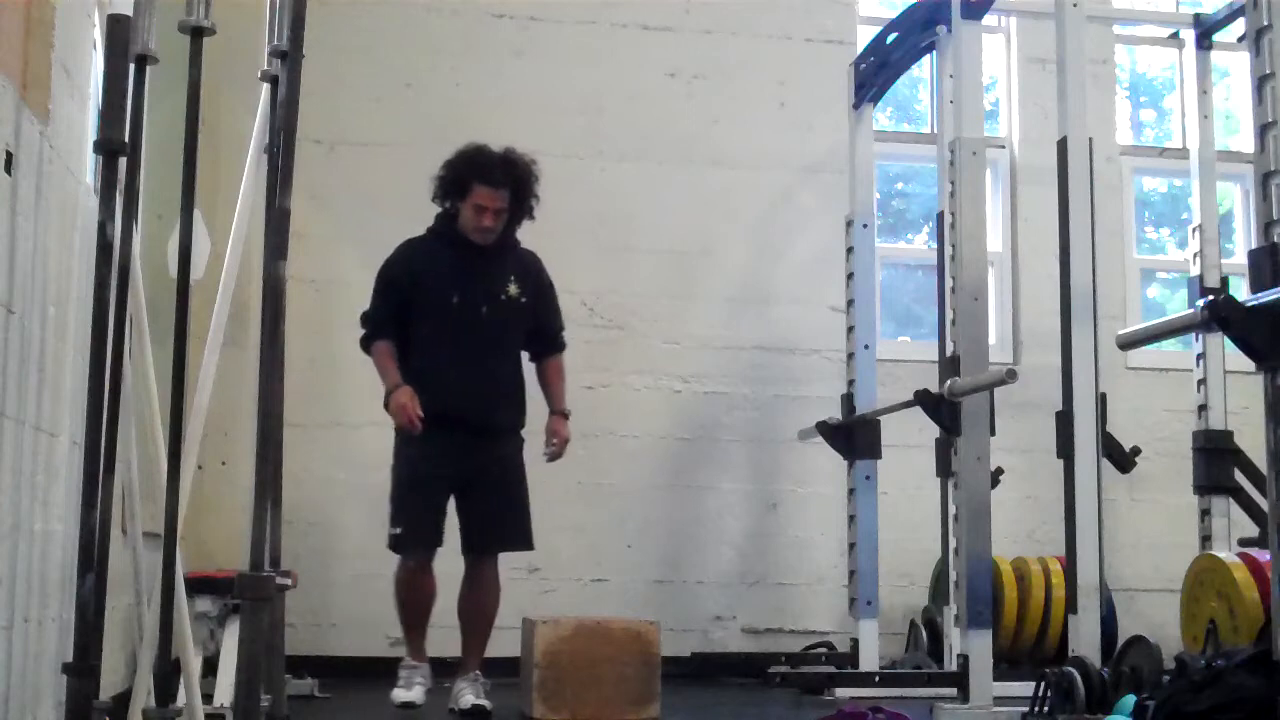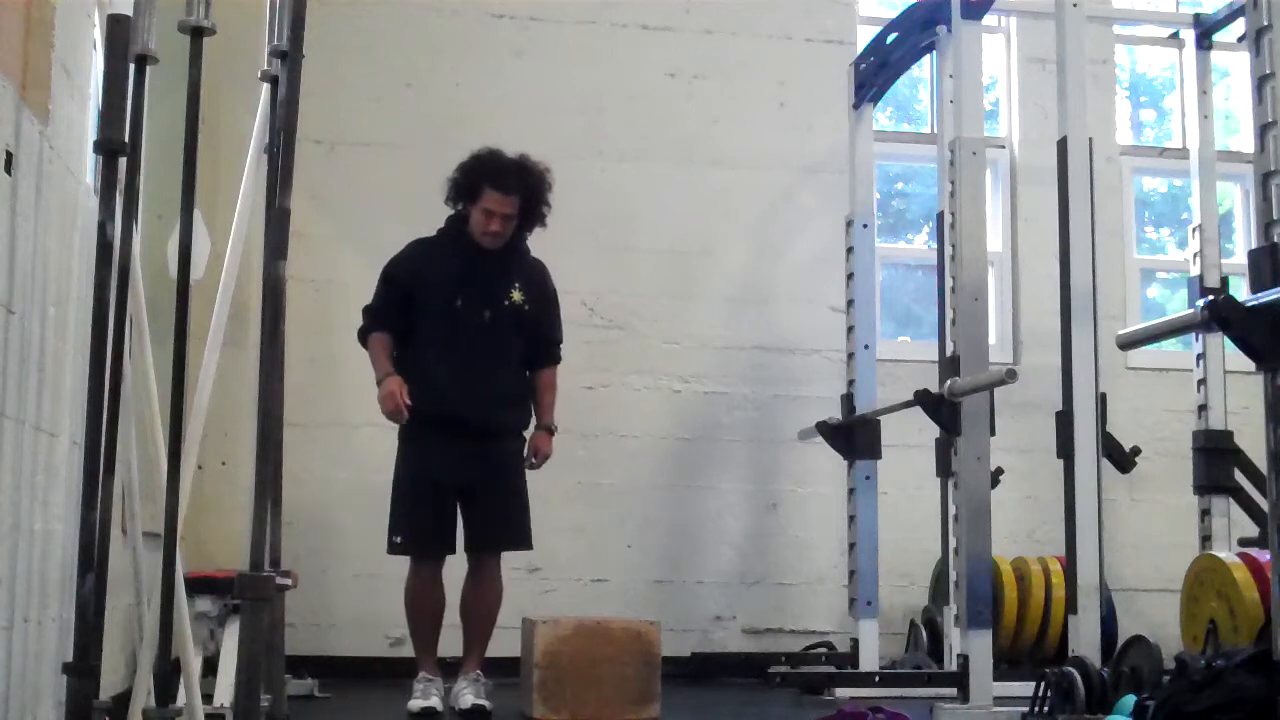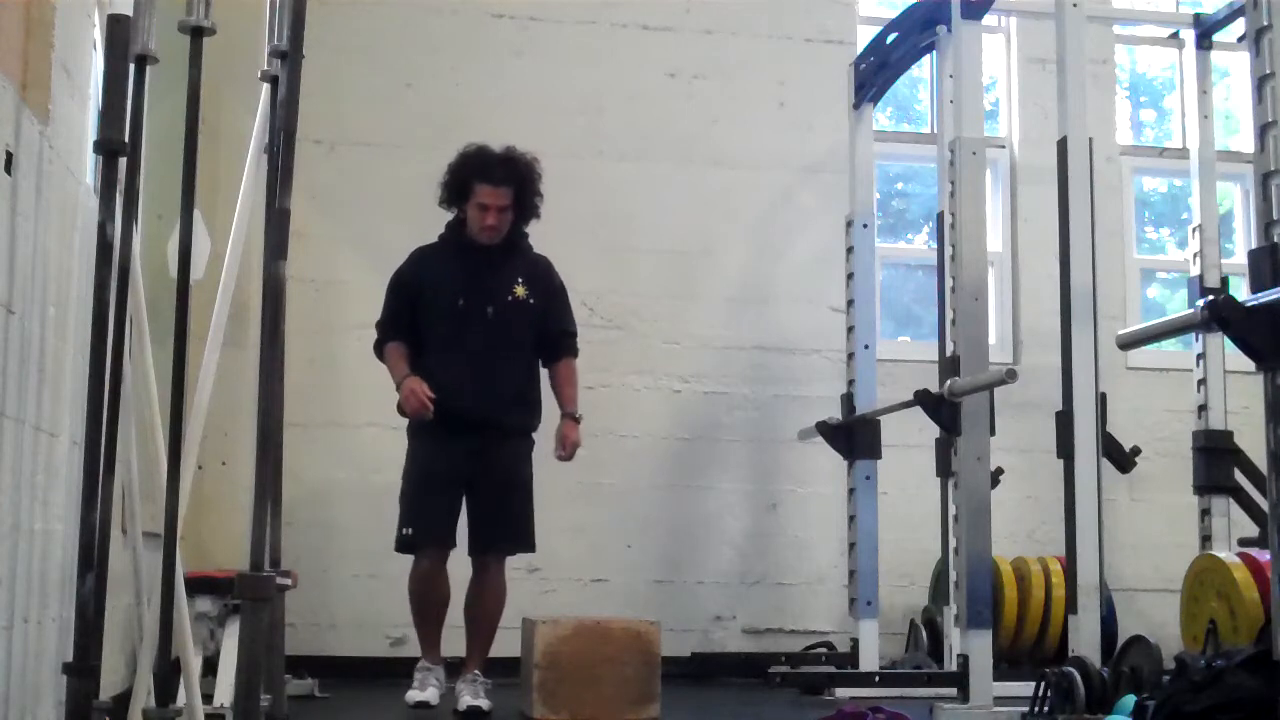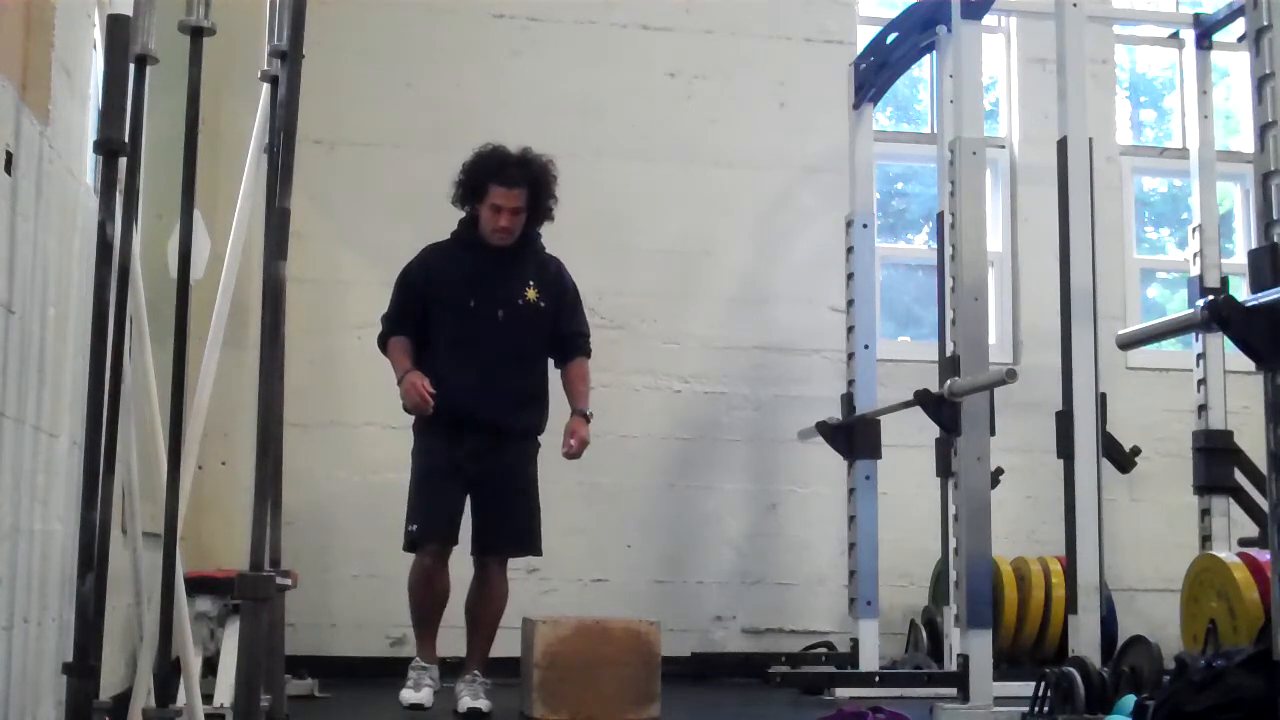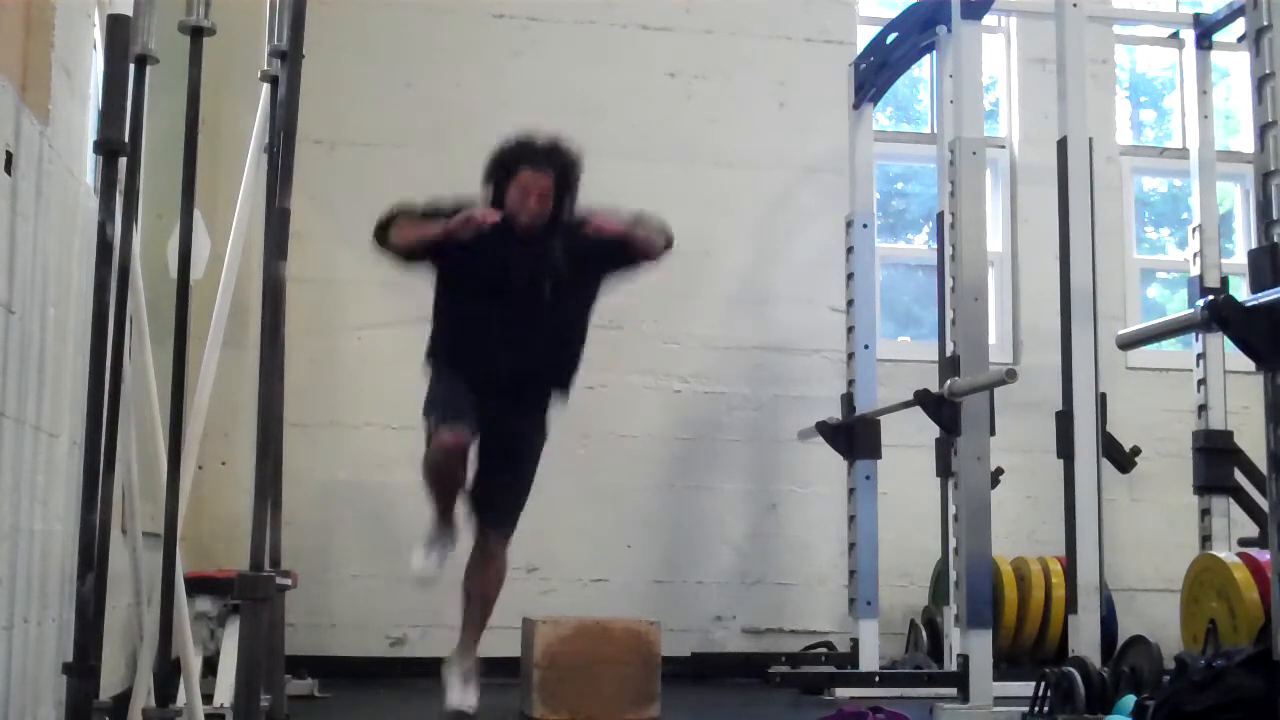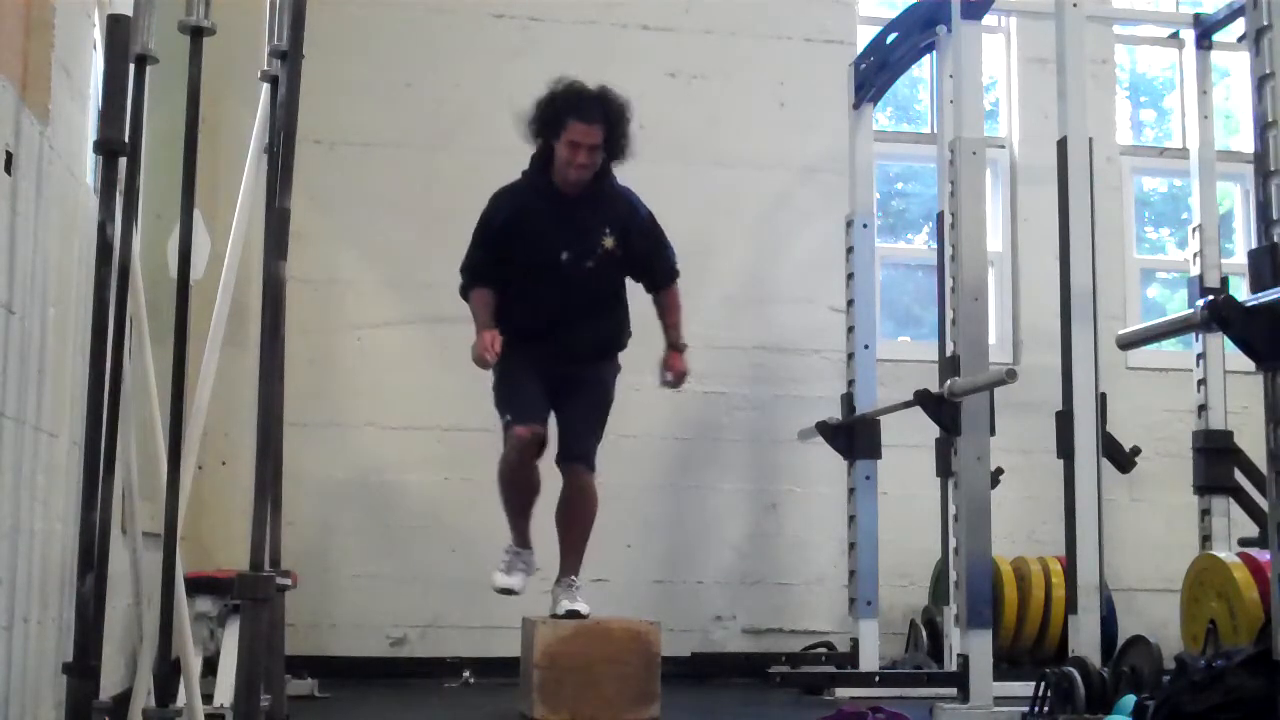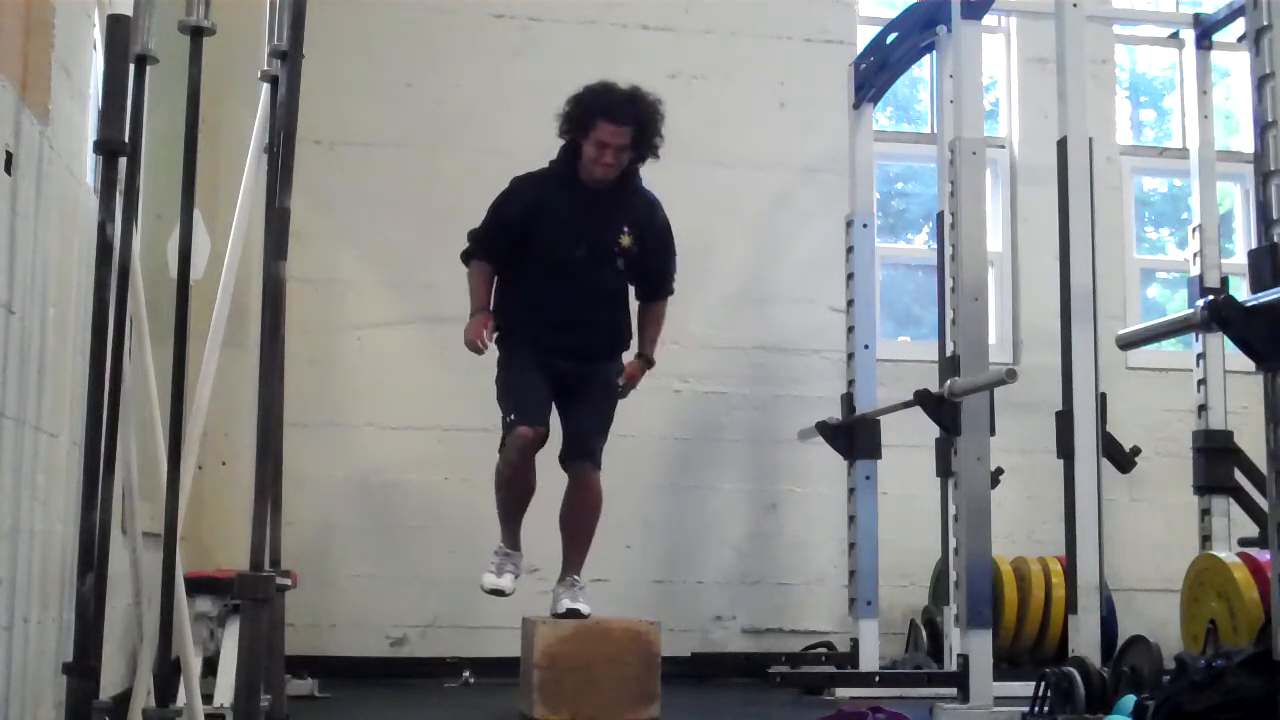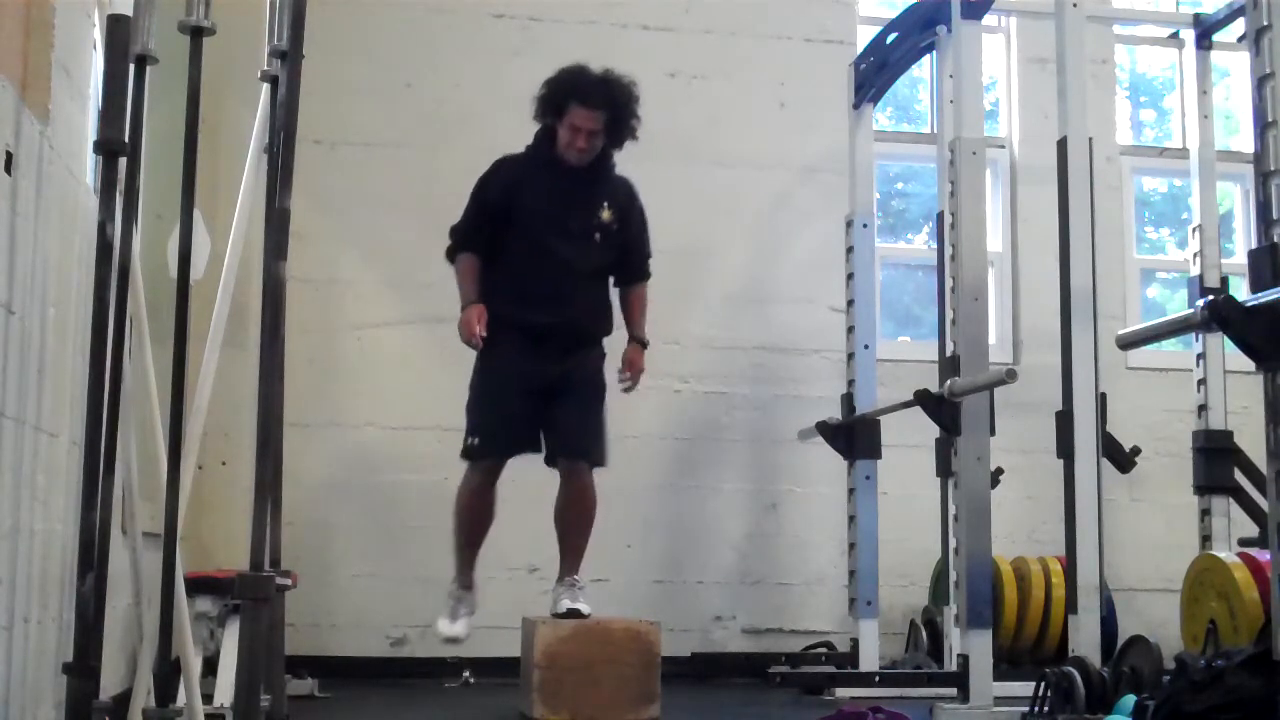
dt=0.5s
person 1, frame 1
left shoulder: (526, 269)
right shoulder: (413, 259)
left elbow: (548, 347)
right elbow: (379, 333)
left wrist: (558, 412)
right wrist: (396, 386)
left hip: (497, 437)
right hip: (425, 433)
left knee: (485, 558)
right knee: (415, 553)
right ankle: (415, 662)
person 1, frame 2
left shoulder: (532, 277)
right shoulder: (420, 259)
left elbow: (544, 359)
right elbow: (378, 324)
left wrist: (545, 425)
right wrist: (387, 374)
left hip: (499, 441)
right hip: (428, 435)
left knee: (487, 557)
right knee: (425, 559)
person 1, frame 3
left shoulder: (537, 273)
right shoulder: (425, 265)
left elbow: (559, 350)
right elbow: (391, 335)
left wrist: (569, 415)
right wrist: (405, 378)
left hip: (506, 440)
right hip: (436, 435)
left knee: (491, 560)
right knee: (429, 552)
right ankle: (429, 665)
person 1, frame 4
left shoulder: (549, 275)
right shoulder: (435, 263)
left elbow: (573, 350)
right elbow: (396, 328)
left wrist: (579, 412)
right wrist: (407, 373)
left hip: (512, 441)
right hip: (442, 434)
left knee: (492, 560)
right knee: (431, 549)
right ankle: (424, 663)
person 1, frame 5
left shoulder: (579, 244)
right shoulder: (469, 234)
left elbow: (657, 242)
right elbow: (392, 234)
left wrist: (628, 230)
right wrist: (450, 229)
left hip: (525, 406)
right hip: (460, 381)
left knee: (494, 535)
right knee: (449, 442)
left ankle: (464, 660)
right ankle: (441, 526)
person 1, frame 6
left shoulder: (623, 209)
right shoulder: (511, 205)
left elbow: (662, 278)
right elbow: (478, 277)
left wrist: (675, 346)
right wrist: (486, 328)
left hip: (592, 361)
right hip: (524, 354)
left knee: (578, 467)
right knee: (522, 437)
left ankle: (568, 583)
right ankle: (519, 548)
person 1, frame 7
left shoulder: (644, 212)
right shoulder: (533, 192)
left elbow: (655, 290)
right elbow: (483, 251)
left wrist: (645, 355)
right wrist: (481, 311)
left hip: (597, 360)
right hip: (527, 347)
left knee: (584, 467)
right knee: (523, 437)
left ankle: (570, 583)
right ankle: (509, 549)
person 1, frame 8
left shoulder: (619, 195)
right shoulder: (511, 175)
left elbow: (634, 273)
right elbow: (466, 244)
left wrist: (636, 338)
right wrist: (472, 301)
left hip: (580, 353)
right hip: (510, 344)
left knee: (578, 468)
right knee: (484, 464)
left ankle: (569, 584)
right ankle: (463, 588)
